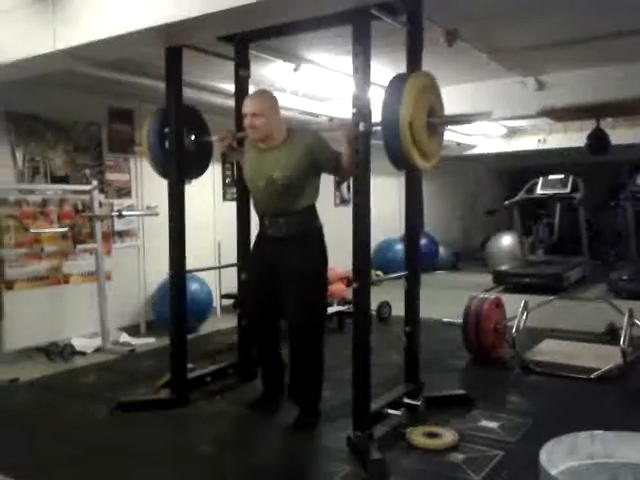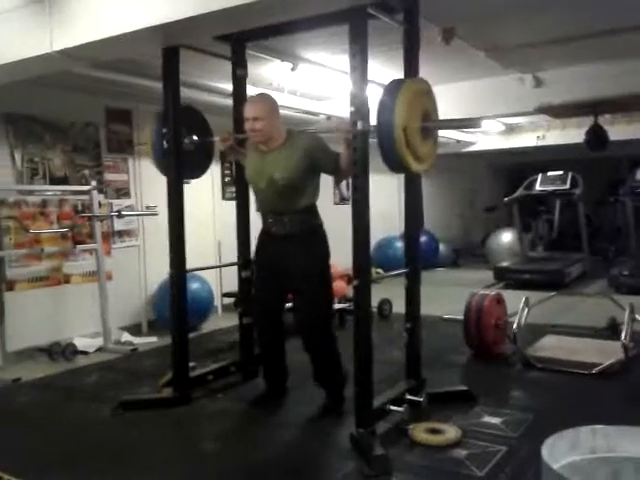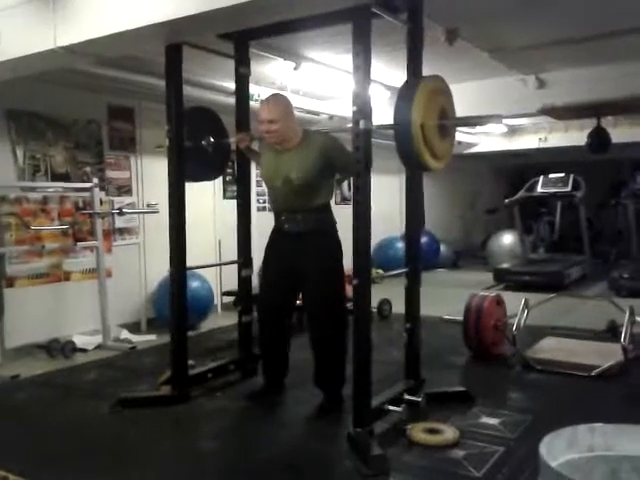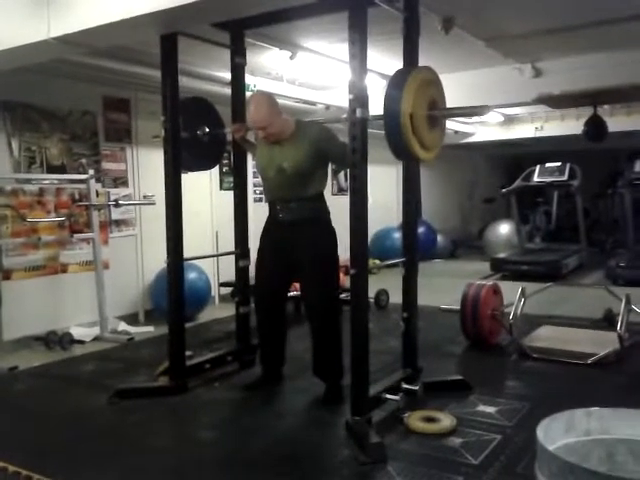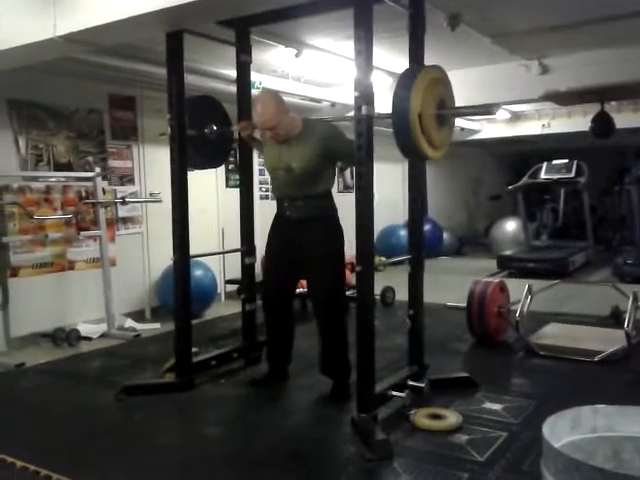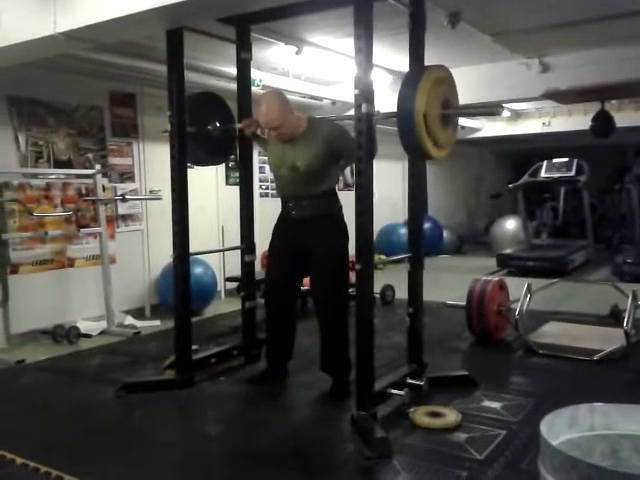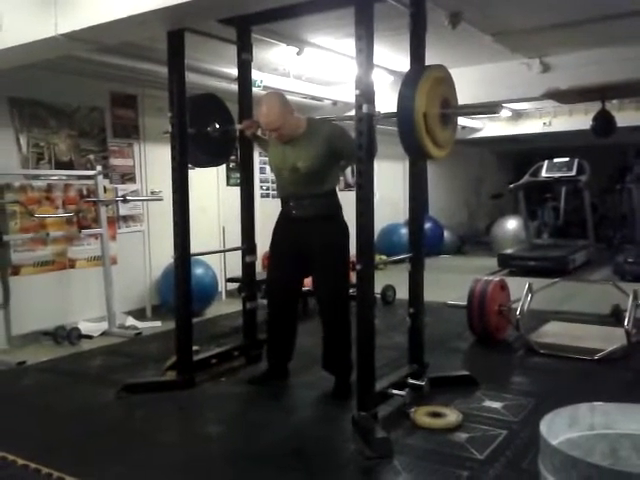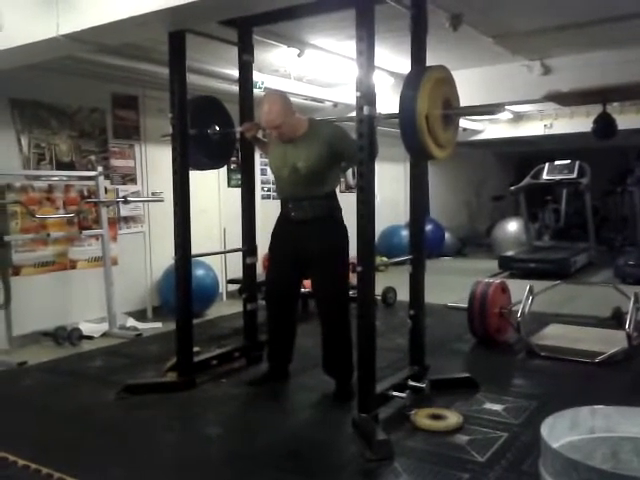
dt=0.5s
person 1, frame 1
left shoulder: (307, 142)
right shoulder: (250, 145)
left elbow: (344, 171)
left wrist: (351, 142)
right wrist: (230, 150)
left hip: (302, 240)
right hip: (266, 239)
left knee: (303, 326)
right knee: (259, 320)
left ankle: (307, 404)
right ankle: (272, 389)
person 1, frame 2
left shoulder: (307, 145)
right shoulder: (253, 147)
left elbow: (342, 171)
left wrist: (348, 145)
right wrist: (232, 151)
left hip: (305, 237)
right hip: (270, 237)
left knee: (312, 319)
right knee: (264, 316)
left ankle: (334, 390)
right ankle: (275, 385)
person 1, frame 3
left shoulder: (322, 144)
right shoulder: (267, 147)
left elbow: (355, 170)
right wrist: (247, 150)
left hip: (317, 236)
right hip: (281, 235)
left knee: (324, 318)
right knee: (269, 311)
left ankle: (332, 391)
right ankle: (273, 381)
person 1, frame 4
left shoulder: (314, 135)
right shoulder: (262, 139)
left elbow: (348, 160)
right wrist: (242, 141)
left hip: (312, 225)
right hip: (276, 225)
left knee: (321, 306)
right knee: (266, 301)
left ankle: (332, 379)
right ankle: (271, 370)
person 1, frame 5
left shoulder: (322, 133)
right shoulder: (269, 137)
left elbow: (356, 157)
right wrist: (249, 139)
left hip: (319, 222)
right hip: (284, 222)
left knee: (328, 303)
right knee: (273, 298)
left ankle: (339, 377)
right ankle: (277, 367)
person 1, frame 6
left shoulder: (327, 132)
right shoulder: (273, 135)
right wrist: (253, 136)
left hip: (324, 221)
right hip: (288, 220)
left knee: (330, 301)
right knee: (276, 295)
left ankle: (339, 375)
right ankle: (276, 364)
person 1, frame 7
left shoulder: (327, 133)
right shoulder: (274, 137)
left elbow: (360, 154)
left wrist: (335, 170)
right wrist: (254, 137)
left hip: (325, 221)
right hip: (288, 221)
left knee: (332, 301)
right knee: (278, 296)
left ankle: (341, 374)
right ankle: (277, 365)
person 1, frame 8
left shoulder: (328, 134)
right shoulder: (274, 137)
left elbow: (361, 156)
right wrist: (253, 139)
left hip: (324, 223)
right hip: (287, 222)
left knee: (332, 303)
right knee: (277, 297)
left ankle: (342, 377)
right ankle: (277, 366)
